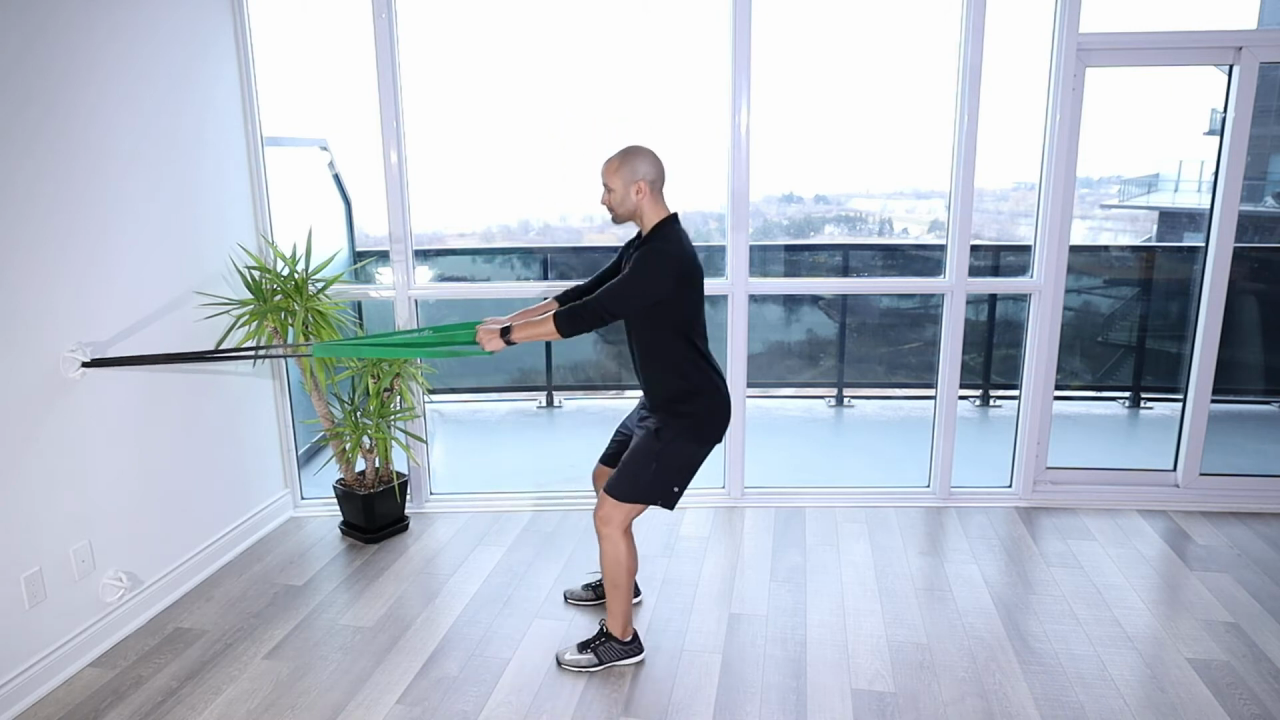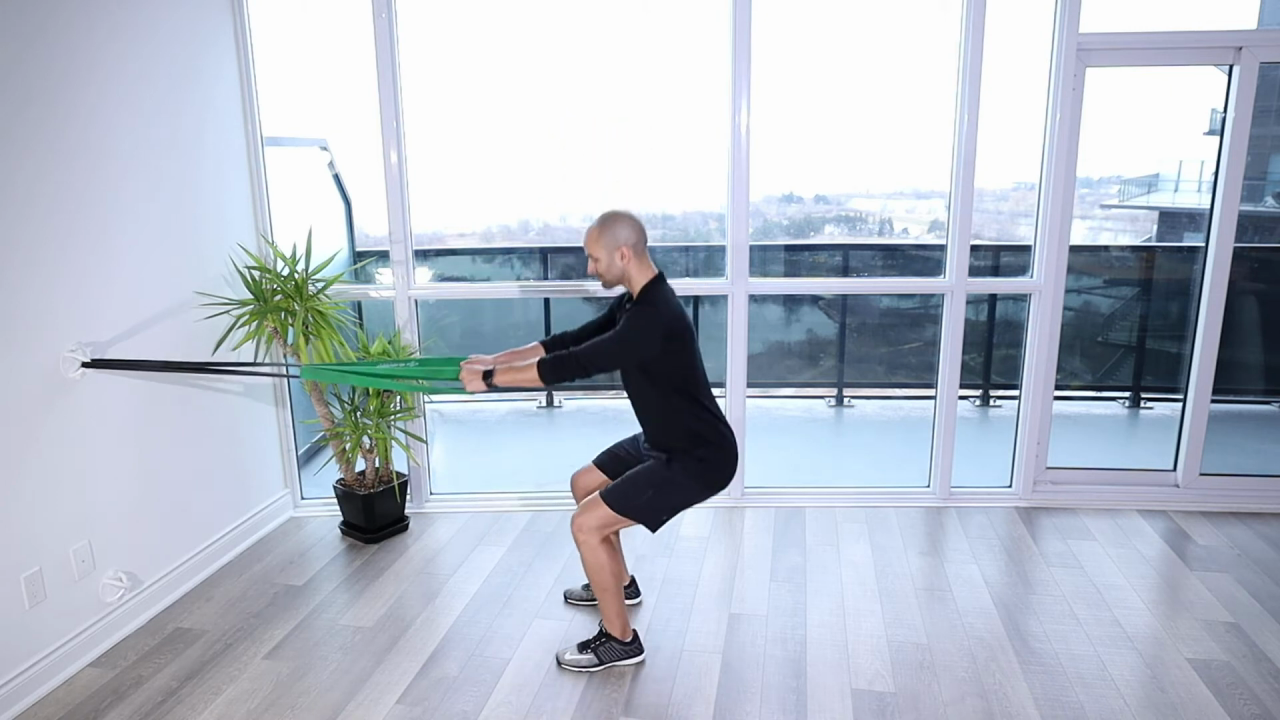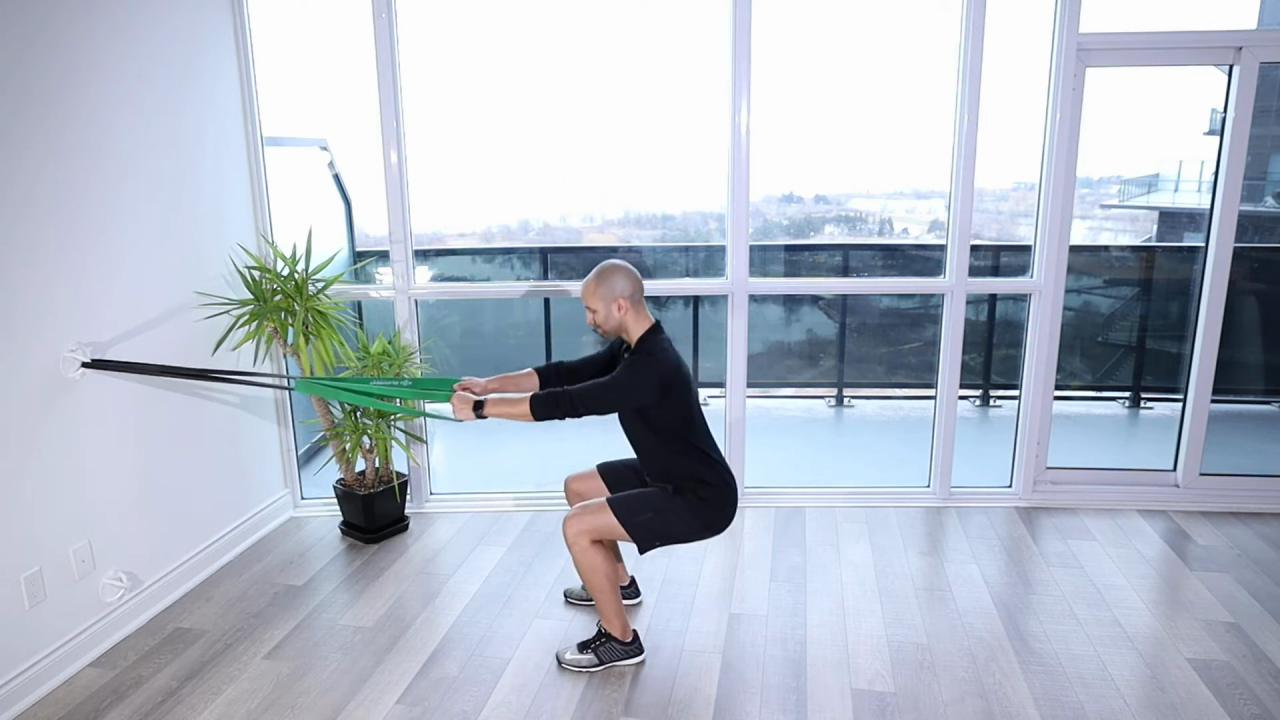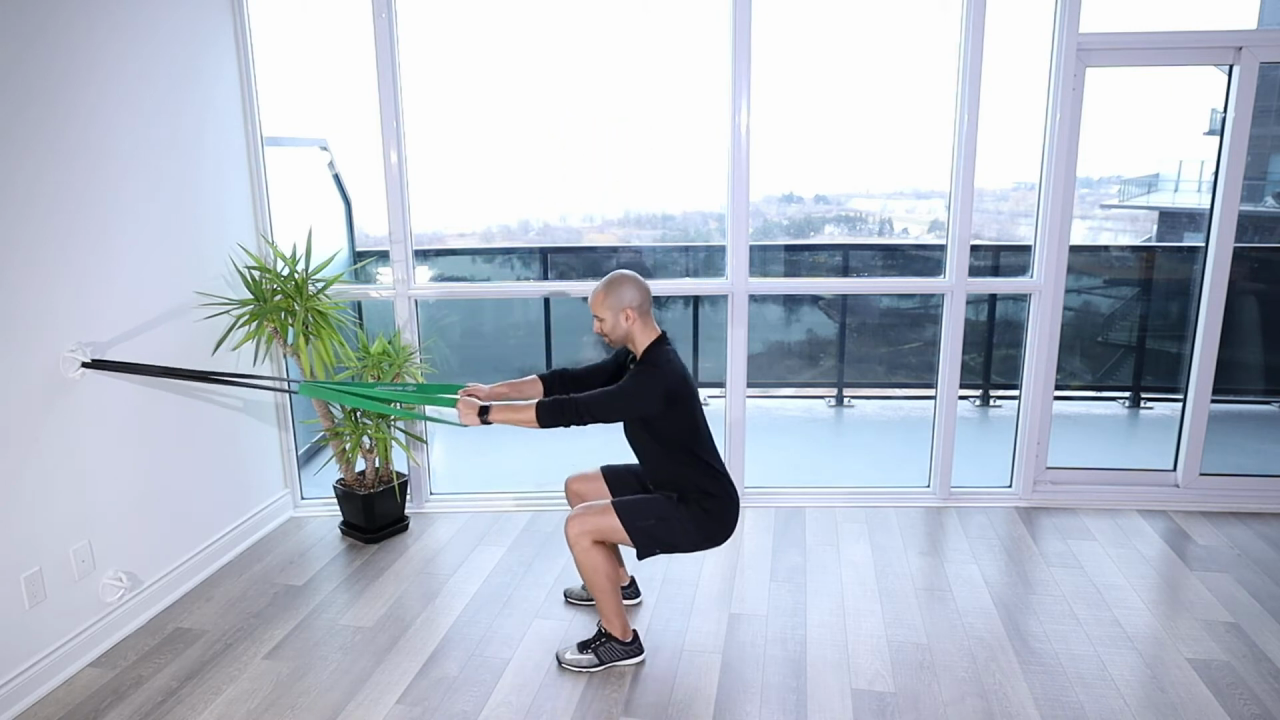
dt=0.3s
person 1, frame 1
left shoulder: (666, 255)
right shoulder: (644, 245)
left elbow: (594, 313)
right elbow: (587, 293)
left wrist: (510, 335)
right wrist: (514, 320)
left hip: (689, 413)
right hip: (663, 402)
left knee: (612, 515)
right knee: (605, 480)
left ankle: (619, 638)
right ankle: (620, 582)
person 1, frame 2
left shoulder: (655, 318)
right shoulder: (635, 303)
left elbow: (576, 364)
right elbow: (573, 341)
left wrist: (491, 379)
right wrist: (496, 359)
left hip: (699, 460)
right hip: (668, 442)
left knee: (587, 524)
right knee: (584, 484)
left ankle: (619, 639)
right ankle: (619, 581)
person 1, frame 3
left shoulder: (651, 368)
right shoulder: (634, 348)
left elbow: (568, 403)
right elbow: (567, 374)
left wrist: (481, 408)
right wrist: (490, 383)
left hip: (700, 500)
right hip: (672, 476)
left knee: (578, 527)
right knee: (578, 487)
left ankle: (619, 640)
right ankle: (619, 582)
person 1, frame 4
left shoulder: (657, 379)
right shoulder: (639, 358)
left elbow: (573, 411)
right elbow: (571, 382)
left wrist: (486, 414)
right wrist: (494, 391)
left hip: (702, 512)
right hip: (674, 487)
left knee: (580, 527)
right knee: (579, 488)
left ankle: (620, 640)
right ankle: (621, 583)
